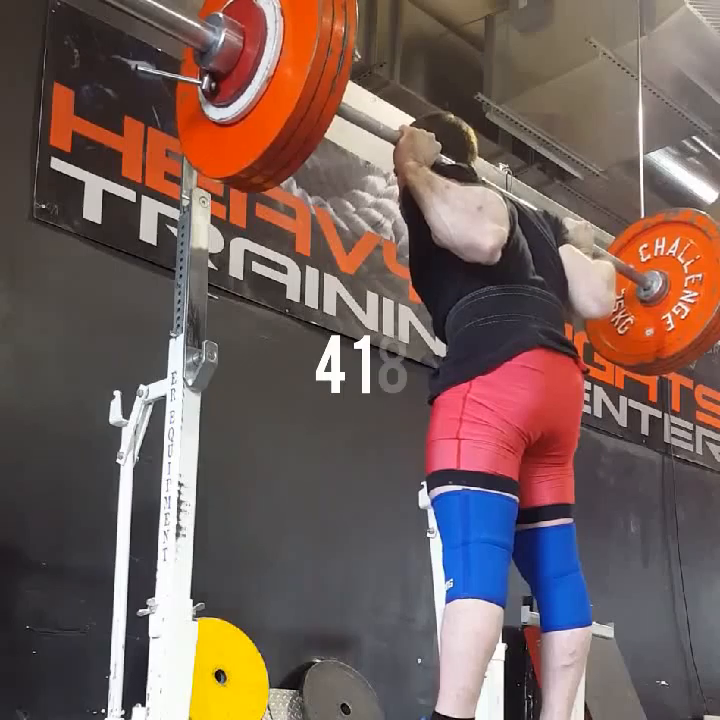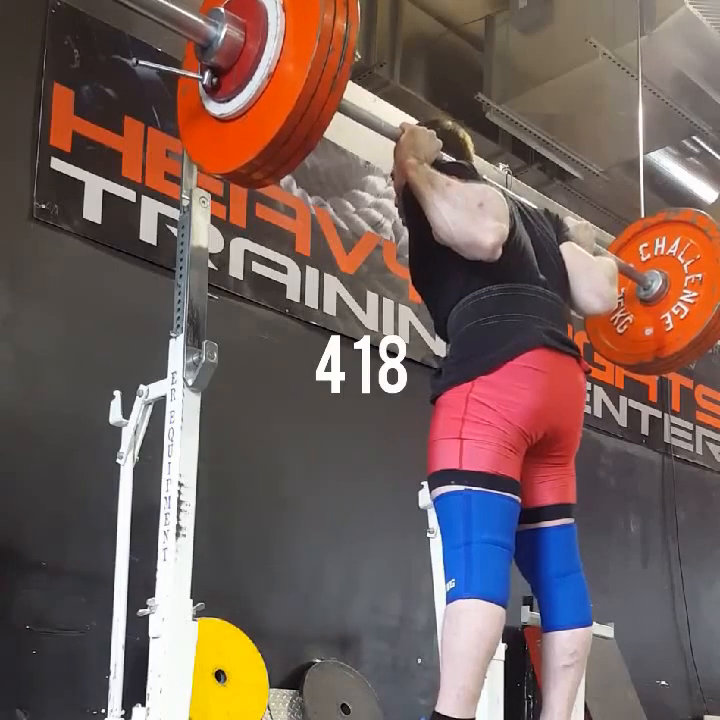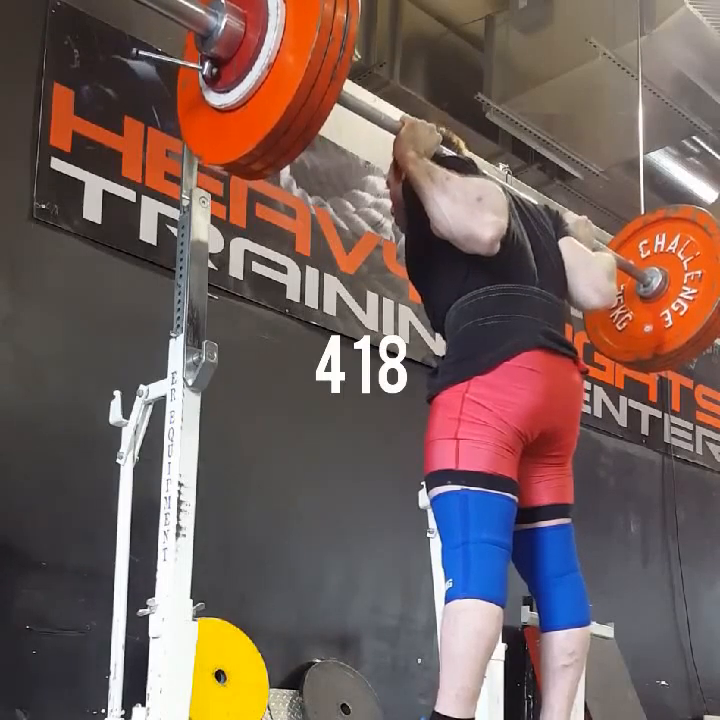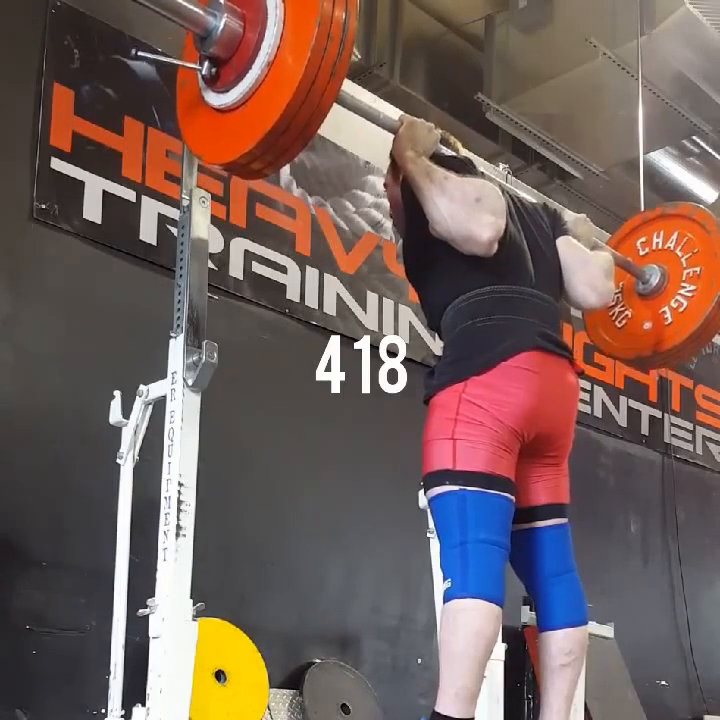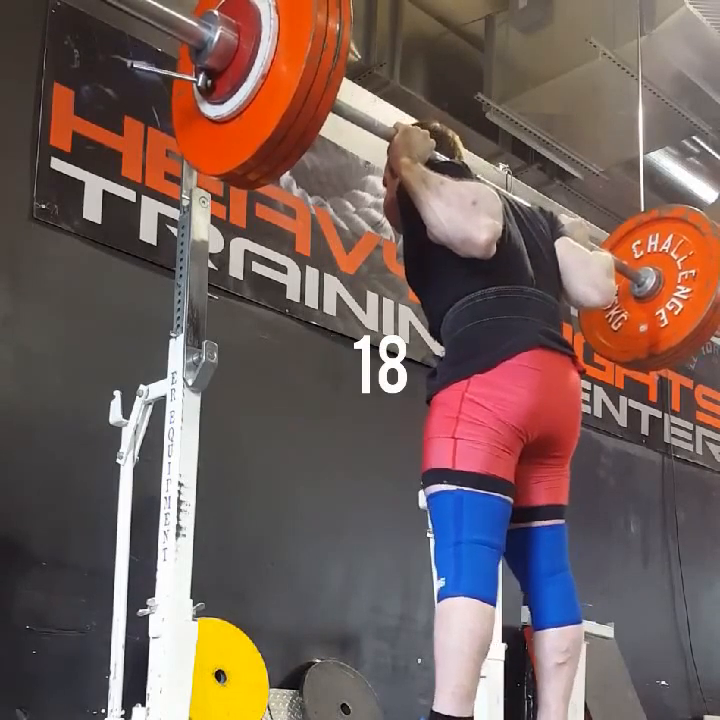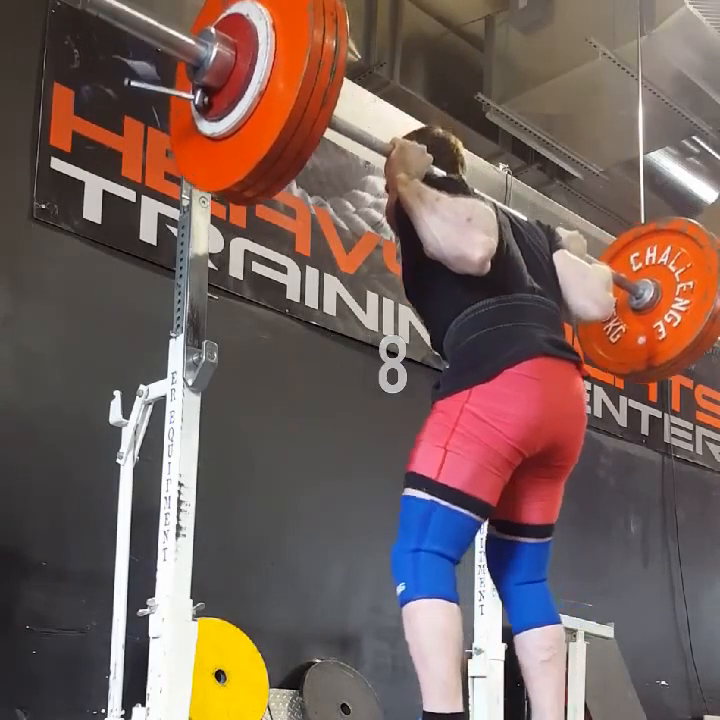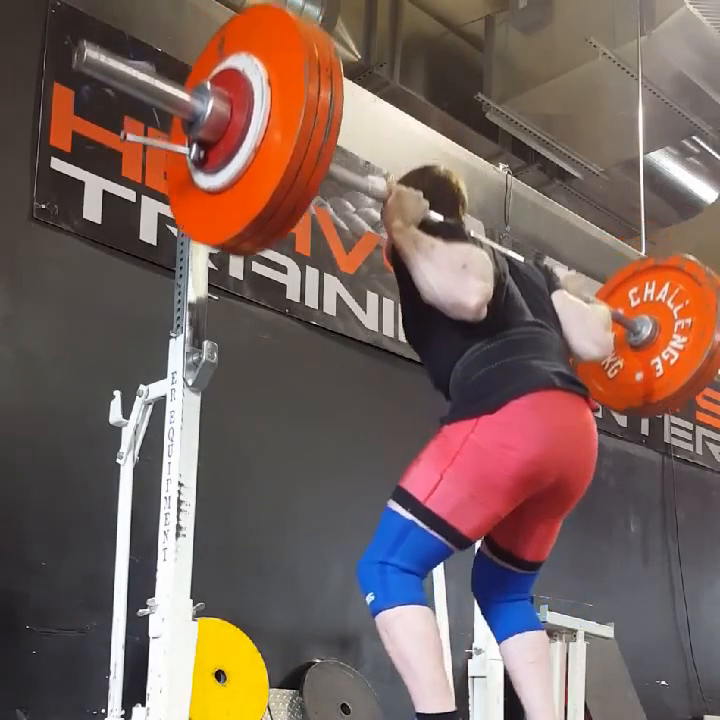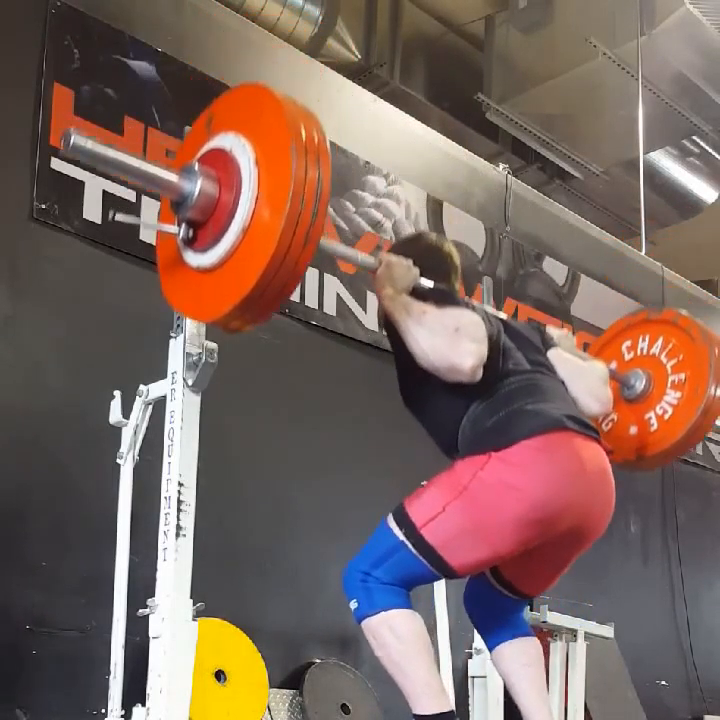
dt=0.4s
person 1, frame 1
left shoulder: (442, 182)
right shoulder: (534, 215)
left elbow: (482, 238)
right elbow: (596, 299)
left wrist: (413, 168)
right wrist: (584, 249)
left hip: (494, 376)
right hip: (557, 382)
left knee: (474, 558)
right knee: (556, 570)
person 1, frame 2
left shoulder: (440, 179)
right shoulder: (534, 214)
left elbow: (482, 234)
right elbow: (598, 295)
left wrist: (412, 164)
right wrist: (585, 246)
left hip: (497, 374)
right hip: (559, 380)
left knee: (475, 556)
right knee: (556, 568)
person 1, frame 3
left shoulder: (444, 173)
right shoulder: (533, 210)
left elbow: (481, 229)
right elbow: (598, 290)
left wrist: (414, 158)
right wrist: (585, 243)
left hip: (493, 375)
right hip: (555, 381)
left knee: (472, 557)
right knee: (553, 568)
person 1, frame 4
left shoulder: (442, 175)
right shoulder: (532, 209)
left elbow: (480, 229)
right elbow: (595, 289)
left wrist: (414, 157)
right wrist: (580, 239)
left hip: (489, 376)
right hip: (551, 382)
left knee: (471, 556)
right knee: (550, 568)
person 1, frame 5
left shoulder: (439, 179)
right shoulder: (527, 212)
left elbow: (477, 232)
right elbow: (597, 287)
left wrist: (410, 165)
right wrist: (574, 240)
left hip: (490, 377)
right hip: (555, 383)
left knee: (464, 556)
right knee: (545, 569)
person 1, frame 6
left shoulder: (430, 197)
right shoulder: (524, 225)
left elbow: (472, 249)
right elbow: (597, 302)
left wrist: (406, 180)
right wrist: (572, 253)
left hip: (497, 385)
right hip: (560, 395)
left knee: (421, 558)
right knee: (522, 573)
person 1, frame 7
left shoulder: (432, 240)
right shoulder: (522, 265)
left elbow: (467, 295)
right elbow: (596, 341)
left wrist: (403, 228)
right wrist: (568, 293)
left hip: (509, 418)
right hip: (572, 431)
left knee: (388, 568)
right knee: (503, 587)
person 1, frame 8
left shoulder: (425, 309)
right shoulder: (511, 326)
left elbow: (462, 358)
right elbow: (597, 398)
left wrist: (392, 296)
right wrist: (562, 351)
left hip: (526, 465)
right hip: (590, 480)
left knee: (372, 579)
right knee: (493, 603)
